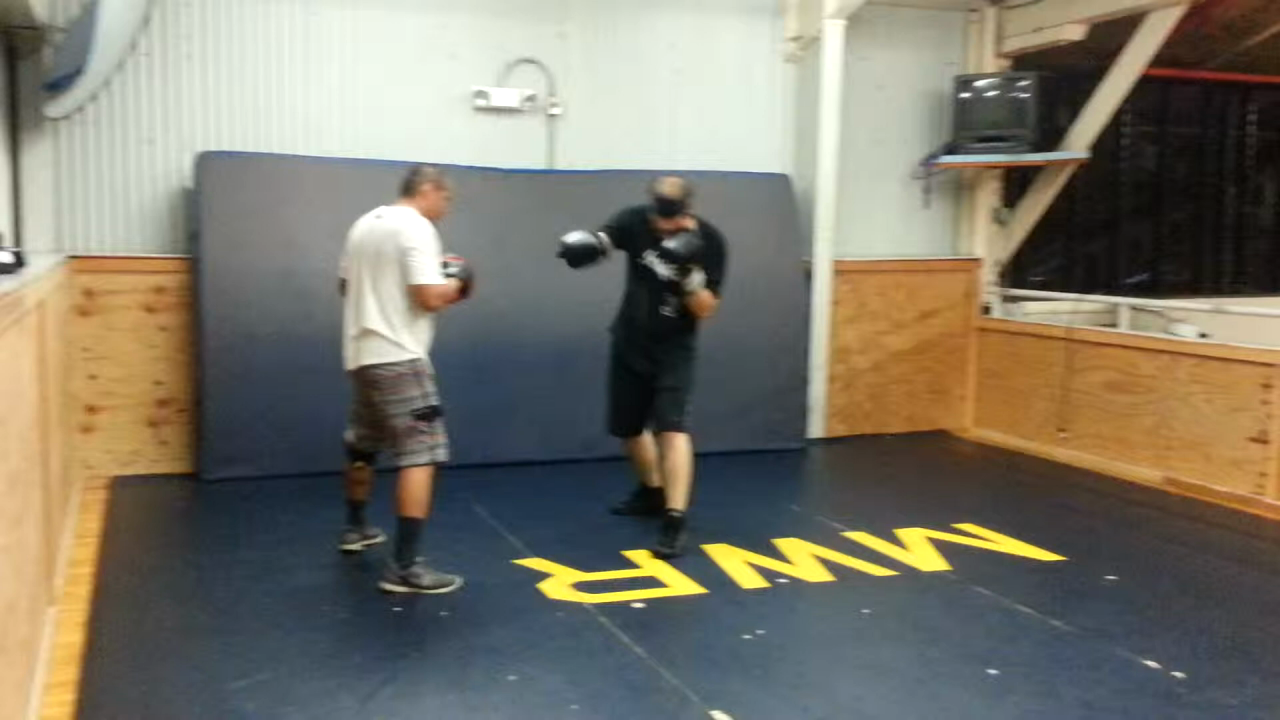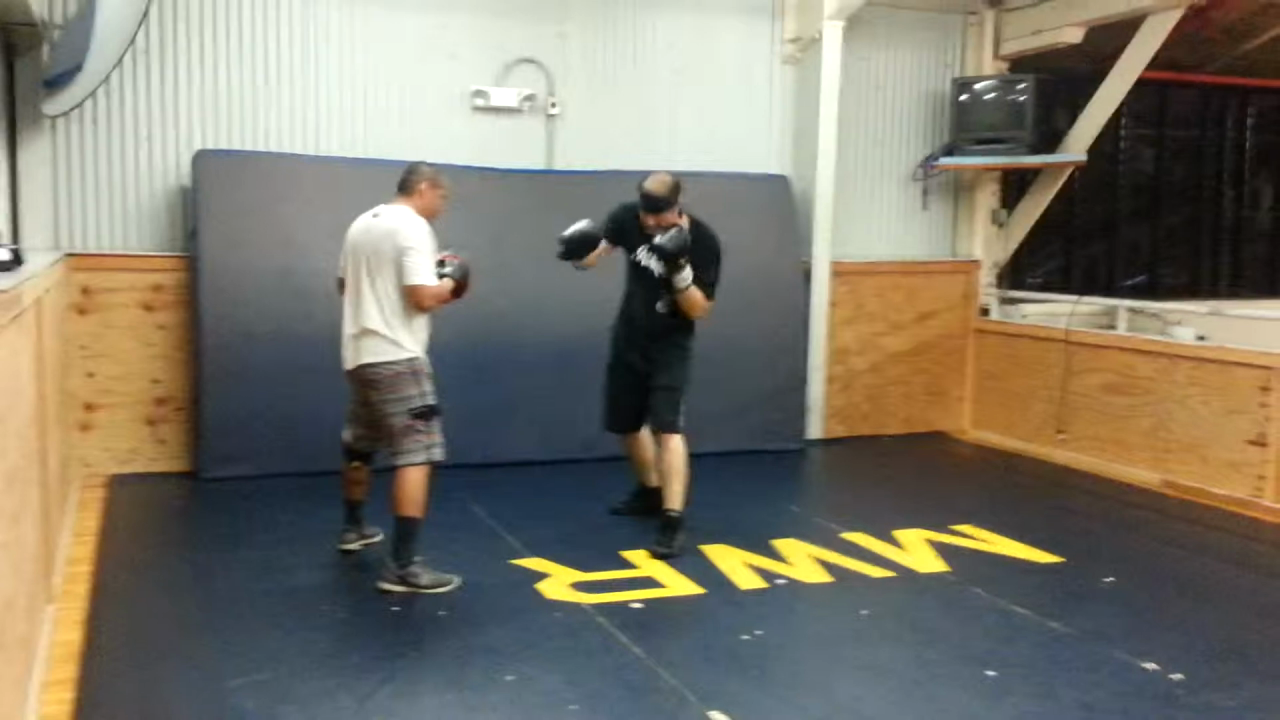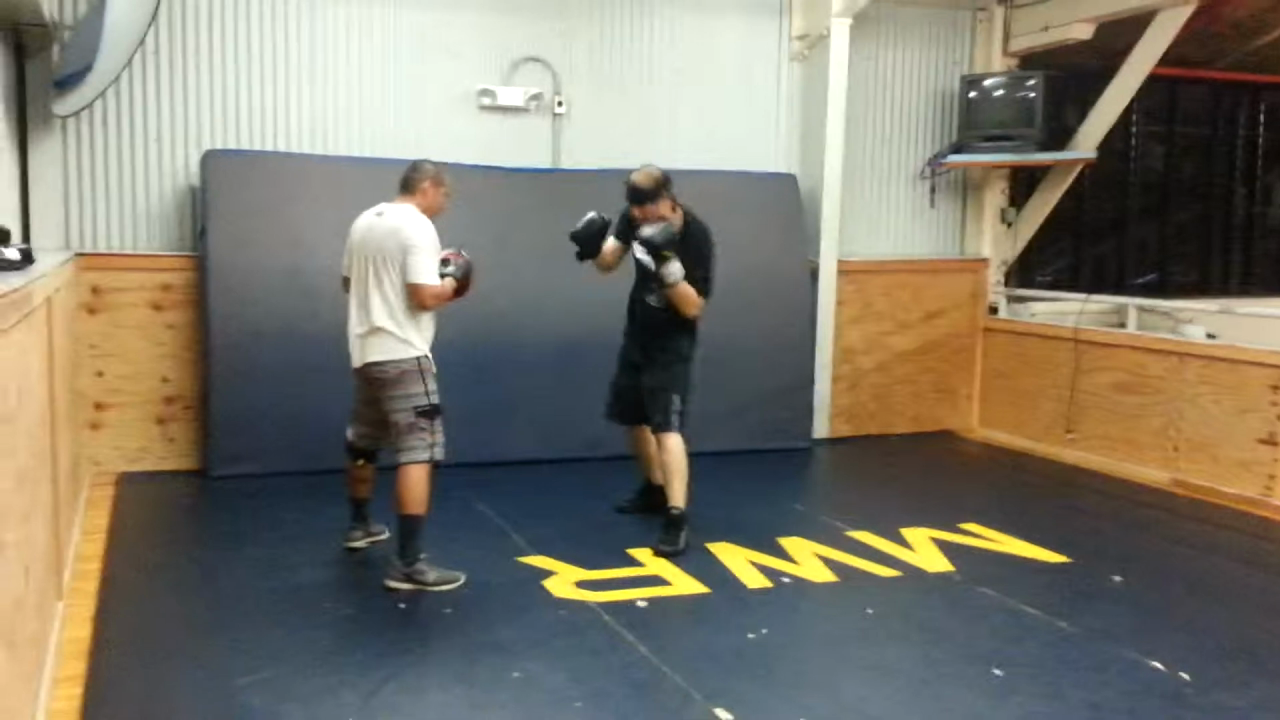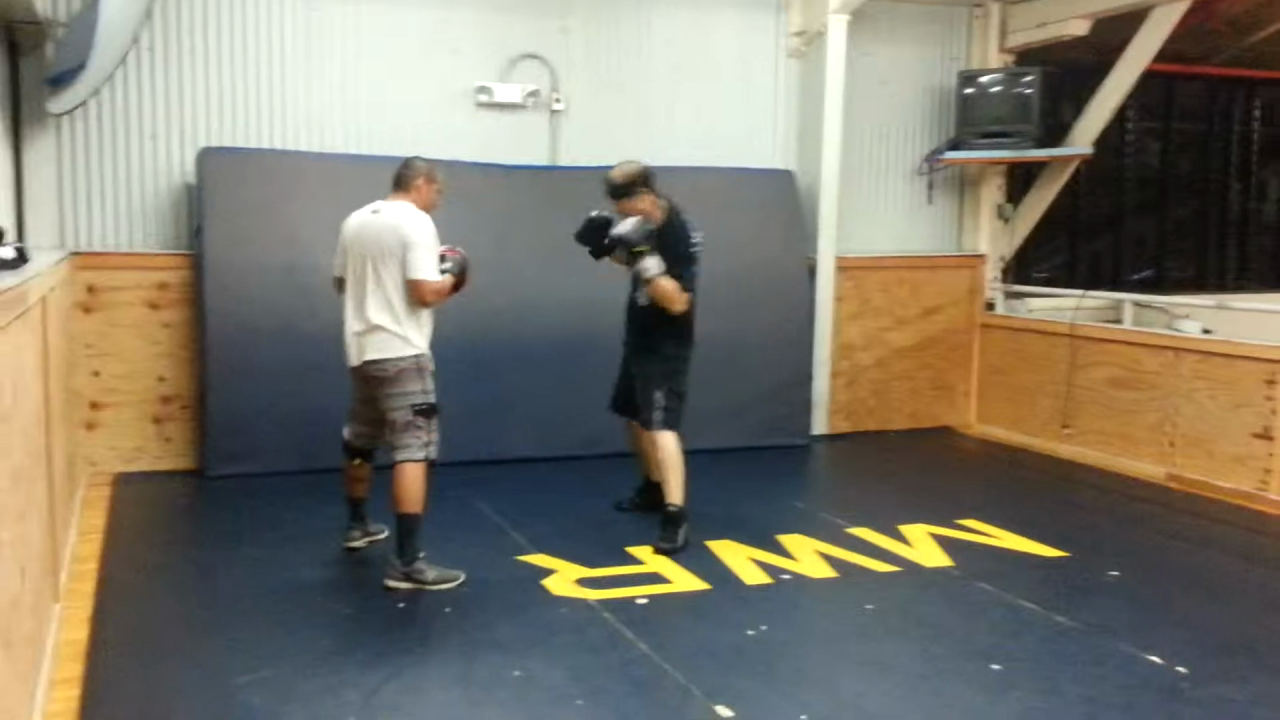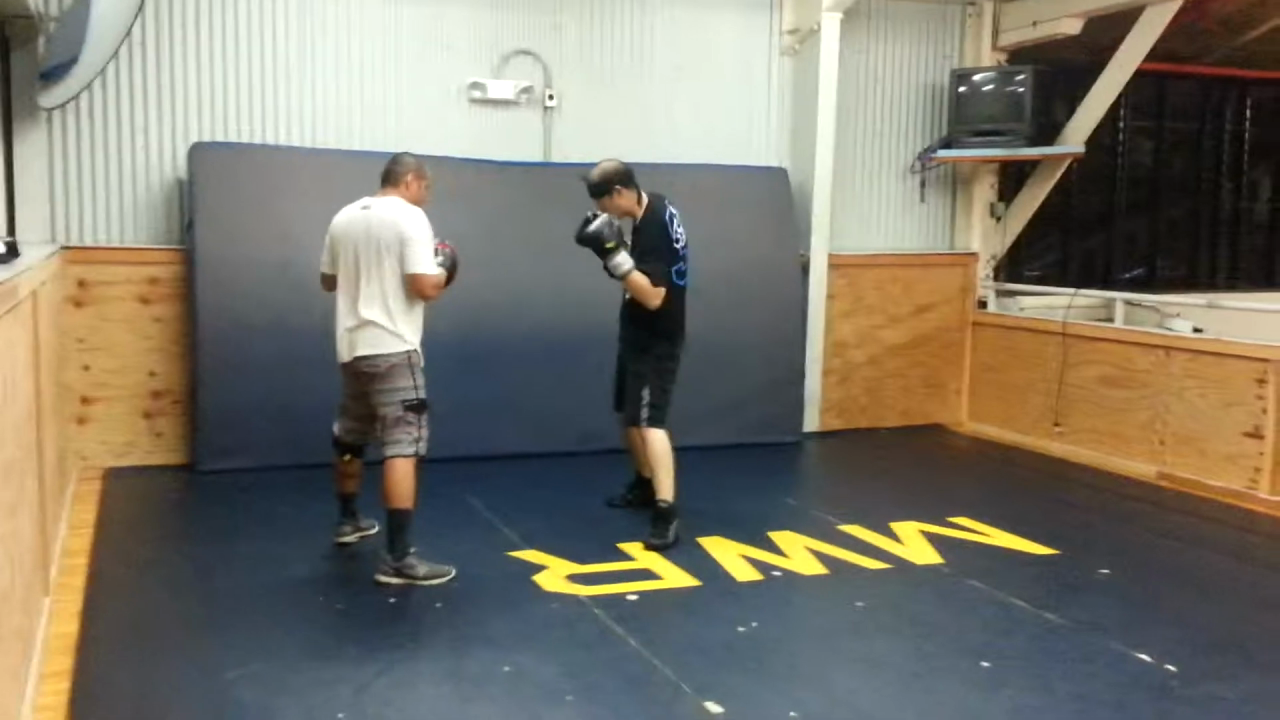
dt=0.1s
person 1, frame 1
left shoulder: (365, 224)
right shoulder: (416, 227)
left elbow: (346, 285)
right elbow: (429, 298)
right wrist: (455, 282)
left hip: (362, 356)
right hip: (398, 359)
left knee: (362, 446)
right knee: (421, 455)
left ankle: (355, 528)
right ankle: (404, 566)
person 1, frame 2
left shoulder: (363, 223)
right shoulder: (411, 226)
left elbow: (345, 284)
right elbow: (423, 298)
right wrist: (450, 281)
left hip: (360, 355)
right hip: (396, 359)
left knee: (359, 445)
right knee: (417, 454)
left ankle: (353, 528)
right ankle: (402, 566)
person 1, frame 3
left shoulder: (364, 222)
right shoulder: (416, 225)
left elbow: (350, 282)
right elbow: (425, 297)
right wrist: (454, 279)
left hip: (365, 353)
right hip: (402, 357)
left knee: (363, 444)
right knee: (418, 453)
left ankle: (359, 525)
right ankle: (408, 563)
person 1, frame 4
left shoulder: (356, 220)
right shoulder: (415, 222)
left elbow: (342, 282)
right elbow: (425, 294)
right wrist: (451, 274)
left hip: (362, 351)
right hip: (400, 355)
left knee: (360, 442)
right knee: (413, 451)
left ankle: (357, 525)
right ankle: (406, 562)
person 1, frame 5
left shoulder: (344, 217)
right shoulder: (409, 218)
left elbow: (329, 280)
right elbow: (426, 288)
right wrist: (442, 269)
left hip: (352, 347)
right hip: (392, 350)
left knee: (350, 439)
right knee: (403, 447)
left ankle: (348, 520)
right ankle: (397, 558)
person 2, frame 1
left shoulder: (709, 241)
right shoulder: (635, 220)
left elbow: (706, 310)
right elbow: (597, 244)
left wrist: (690, 272)
right wrist: (581, 246)
left hip: (673, 350)
right hip: (629, 344)
left knee: (672, 430)
right knee: (629, 427)
left ankle: (676, 520)
right ankle: (652, 492)
person 2, frame 2
left shoulder: (703, 240)
right shoulder: (629, 216)
left elbow: (699, 311)
right elbow: (591, 253)
left wrist: (679, 268)
right wrist: (578, 243)
left hip: (669, 349)
right hip: (628, 343)
left knee: (668, 430)
right knee: (627, 425)
left ankle: (673, 521)
right ankle: (650, 491)
person 2, frame 3
left shoulder: (695, 237)
right shoulder: (639, 219)
left elbow: (691, 307)
right elbow: (606, 263)
left wrist: (668, 260)
right wrist: (594, 242)
left hip: (670, 348)
right hip: (638, 340)
left knee: (667, 428)
right knee: (634, 419)
left ankle: (677, 518)
right ankle: (655, 489)
person 2, frame 4
left shoulder: (676, 232)
right shoulder: (641, 216)
left elbow: (677, 303)
right elbow: (619, 257)
left wrist: (643, 256)
right wrist: (603, 241)
left hip: (665, 346)
right hip: (640, 338)
left knee: (659, 425)
right knee: (634, 416)
left ankle: (675, 516)
right ankle: (654, 487)
person 2, frame 5
left shoulder: (654, 226)
right shoulder: (650, 209)
left elbow: (651, 297)
left wrist: (613, 254)
right wrist: (614, 248)
left hip: (656, 342)
right hip: (640, 336)
left knee: (648, 422)
right knee: (628, 413)
left ankle: (666, 512)
right ankle: (646, 484)
